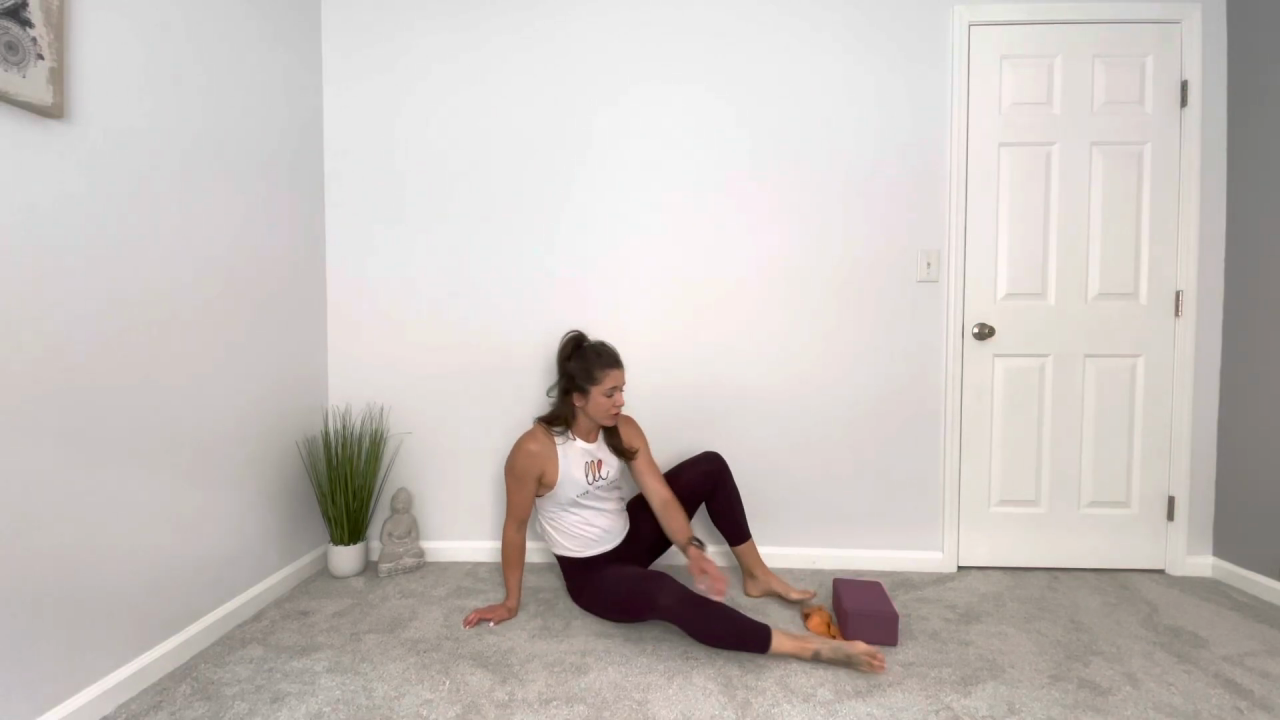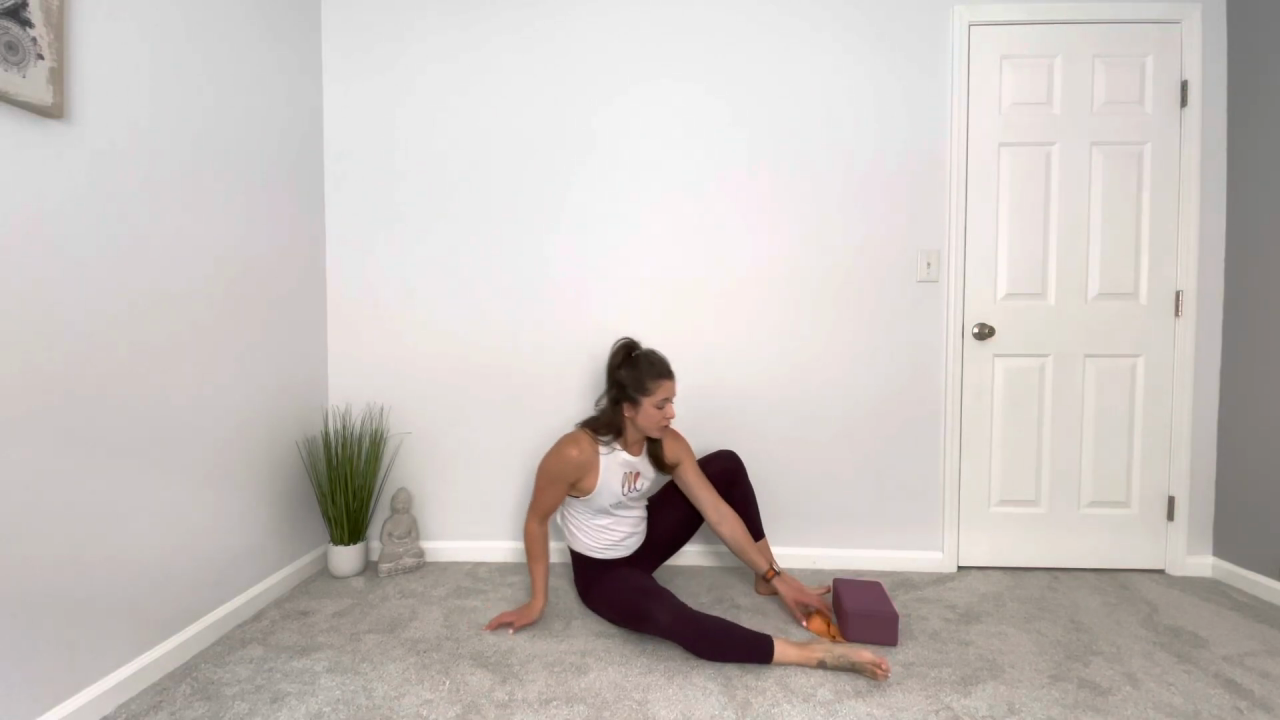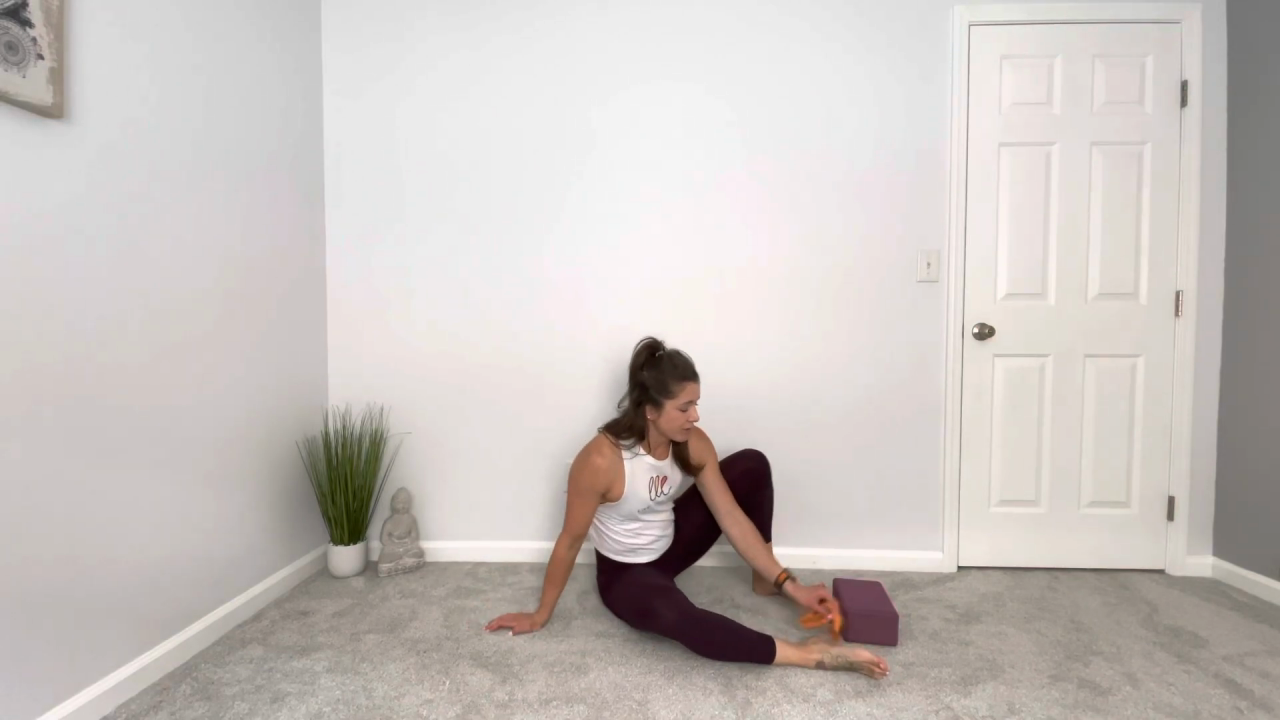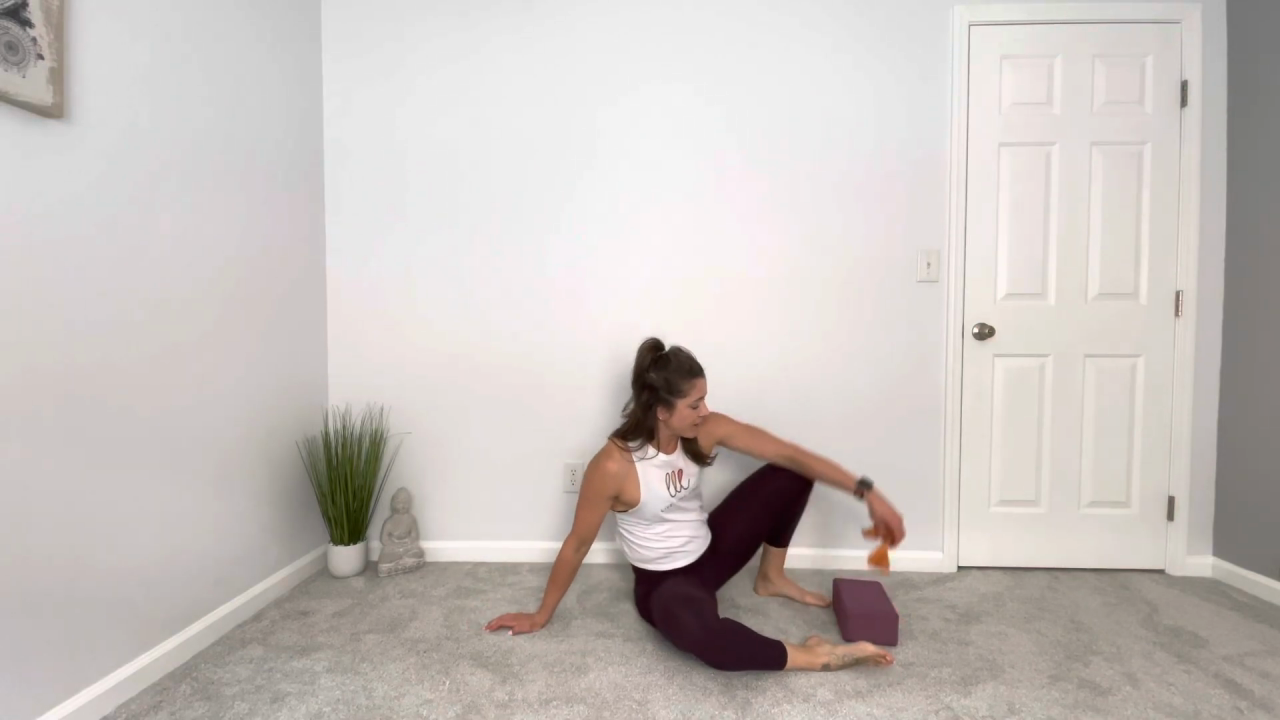
dt=0.3s
person 1, frame 1
left shoulder: (624, 431)
right shoulder: (536, 450)
left elbow: (662, 499)
right elbow: (515, 527)
left wrist: (693, 550)
right wrist: (511, 602)
left hip: (628, 539)
right hip: (591, 574)
left knee: (710, 466)
right knee: (669, 595)
left ankle: (758, 578)
right ankle: (805, 646)
person 1, frame 2
left shoulder: (667, 444)
right shoulder: (576, 453)
left elbow: (719, 514)
right elbow: (536, 520)
left wrist: (777, 577)
right wrist: (537, 601)
left hip: (644, 541)
right hip: (601, 574)
left knee: (726, 465)
right knee: (669, 615)
left ankle: (767, 584)
right ankle: (806, 654)
person 1, frame 3
left shoulder: (693, 443)
right shoulder: (601, 460)
left elbow: (734, 520)
right elbow: (570, 541)
left wrist: (787, 581)
right wrist: (540, 615)
left hip: (672, 544)
right hip: (627, 576)
left knee: (752, 463)
right knee: (672, 613)
left ankle: (765, 580)
right ankle: (804, 655)
person 1, frame 4
left shoulder: (705, 431)
right shoulder: (614, 466)
left elbow: (788, 452)
right elbow: (577, 545)
left wrist: (864, 490)
right wrist: (541, 615)
left hip: (710, 550)
right hip: (664, 584)
left knee: (788, 473)
right knee: (696, 629)
left ankle: (771, 578)
right ankle: (808, 657)
